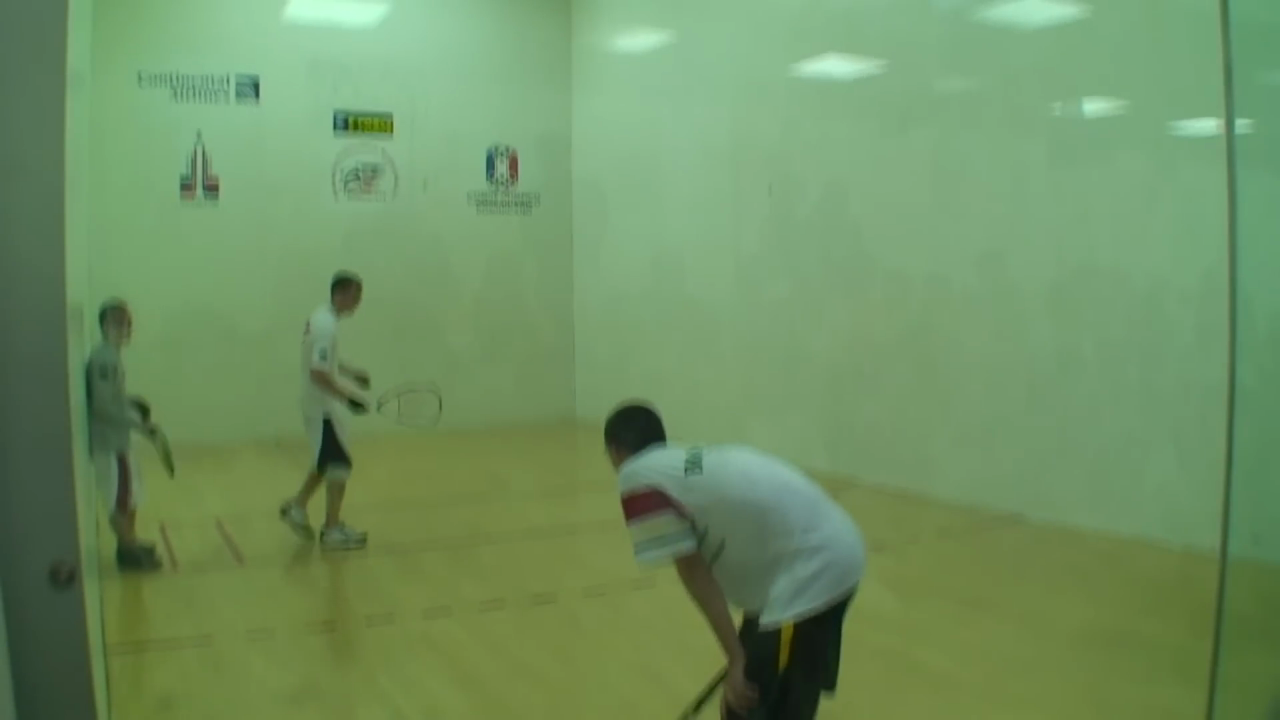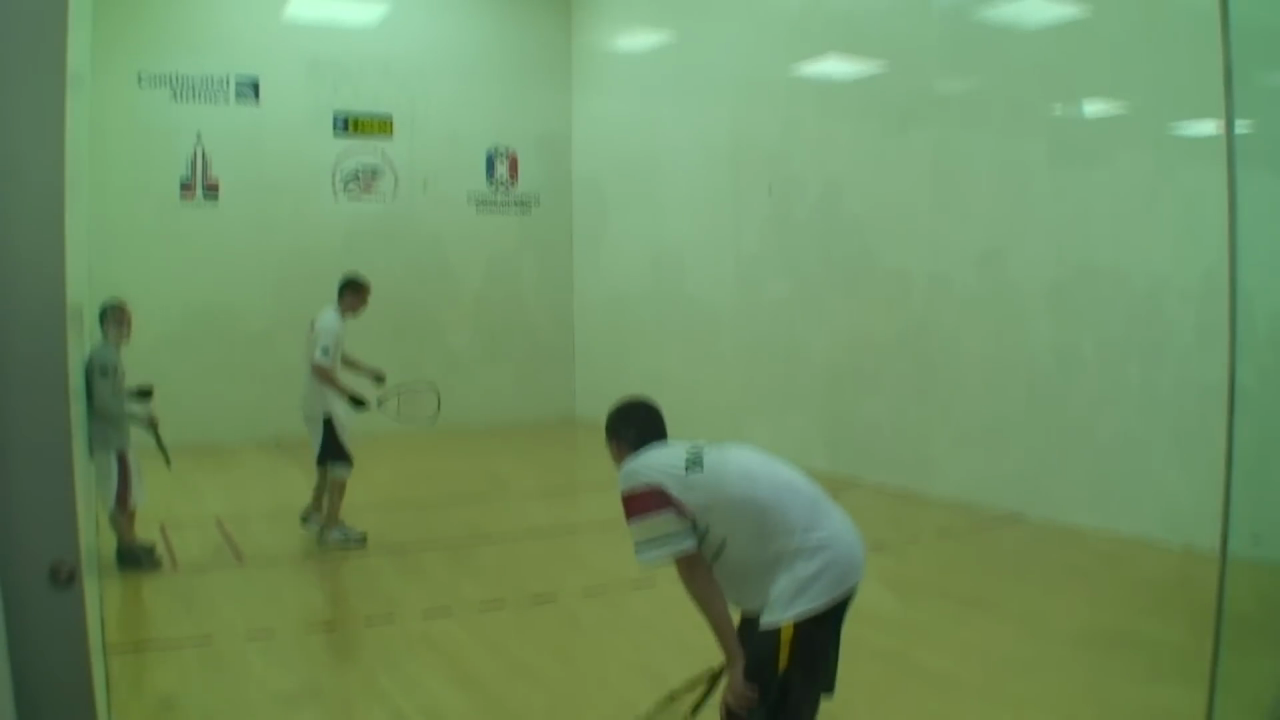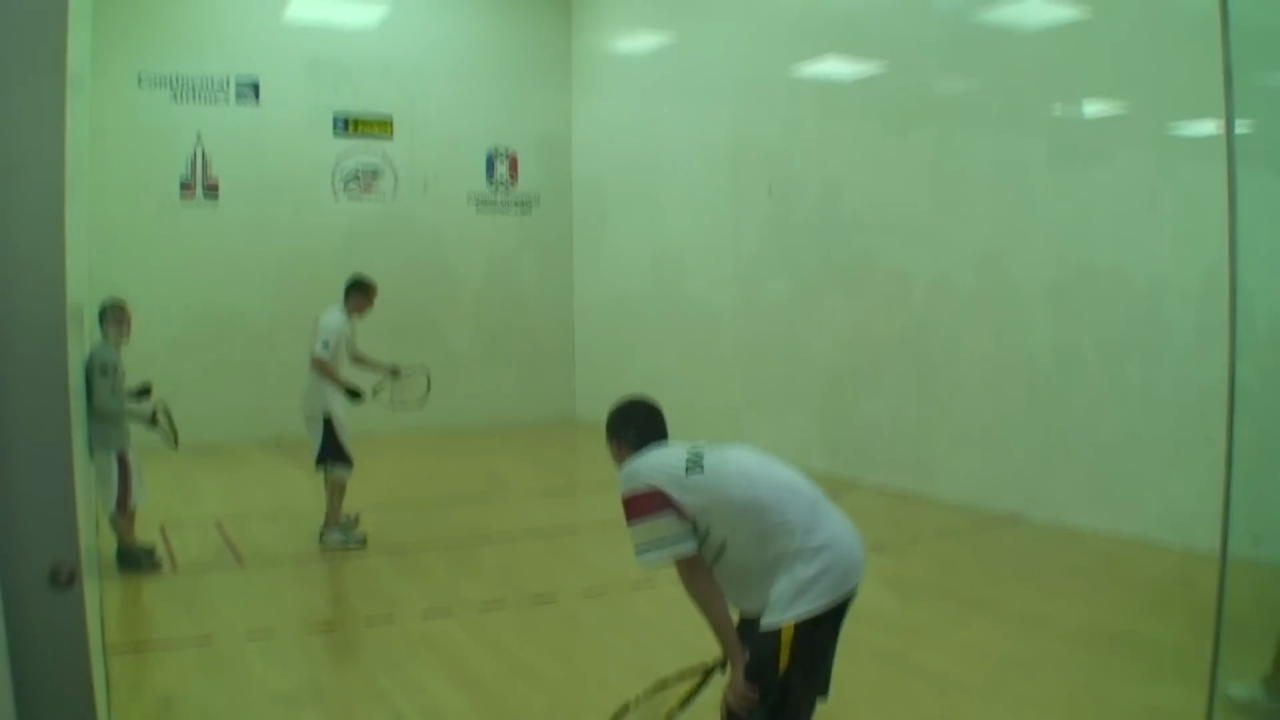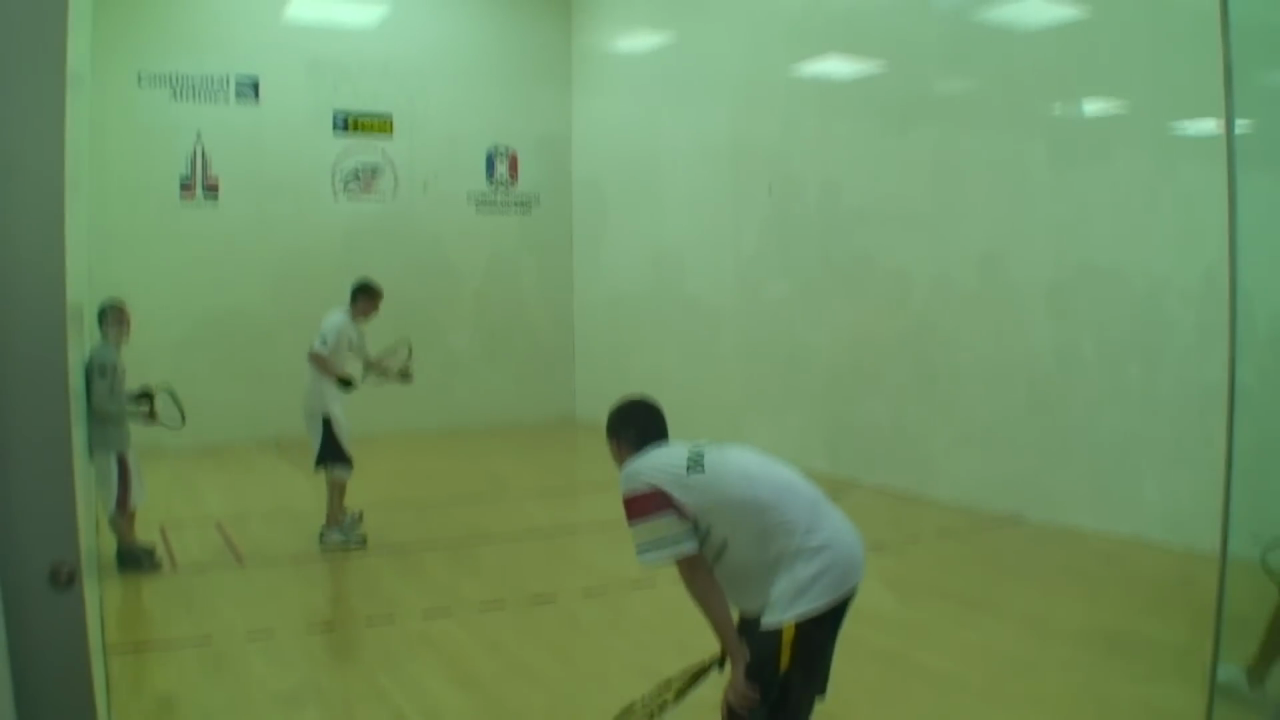
dt=0.1s
person 1, frame 1
left shoulder: (636, 477)
right shoulder: (698, 463)
left elbow: (692, 569)
left wrist: (736, 660)
left hip: (813, 566)
right hip: (834, 548)
person 1, frame 2
left shoulder: (638, 475)
right shoulder: (695, 458)
left elbow: (693, 569)
left wrist: (737, 660)
left hip: (812, 566)
right hip: (833, 548)
person 1, frame 3
left shoulder: (638, 476)
right shoulder: (695, 459)
left elbow: (693, 571)
left wrist: (737, 661)
left hip: (812, 567)
right hip: (834, 550)
person 1, frame 4
left shoulder: (639, 476)
right shoulder: (697, 458)
left elbow: (694, 570)
left wrist: (738, 659)
left hip: (812, 567)
right hip: (831, 548)
person 2, frame 1
left shoulder: (322, 316)
right shoulder: (327, 326)
right elbow: (319, 373)
left wrist: (352, 373)
right wrist: (349, 397)
left hip: (317, 403)
right hip: (324, 406)
left knee: (327, 462)
right knee: (340, 464)
left ankle: (297, 506)
right ankle: (333, 529)
person 2, frame 2
left shoulder: (334, 319)
right shoulder: (330, 324)
right elbow: (318, 367)
left wrist: (368, 371)
right wrist: (348, 393)
left hip: (323, 401)
right hip: (323, 404)
left knee: (330, 460)
right knee: (341, 462)
left ankle: (315, 511)
right ankle: (331, 529)
person 2, frame 3
left shoulder: (343, 320)
right shoulder: (334, 322)
left elbow: (353, 355)
right elbow: (318, 361)
left wrist: (384, 367)
right wrist: (345, 384)
left hip: (325, 401)
right hip: (323, 402)
left knee: (334, 460)
right knee: (341, 463)
left ankle: (335, 517)
right ankle: (332, 530)
person 2, frame 4
left shoulder: (355, 327)
right shoulder: (336, 322)
left elbow: (365, 361)
right elbow: (314, 355)
right wrist: (337, 374)
left hip: (330, 401)
right hip: (321, 403)
left knee: (337, 460)
right knee: (341, 463)
left ankle: (339, 515)
right ankle: (333, 530)
person 3, frame 1
left shoulder: (110, 356)
right shoulder: (105, 359)
right elbow: (103, 406)
left wrist: (132, 401)
right wrist: (138, 424)
left hip: (117, 440)
right hip: (109, 442)
left knee: (130, 495)
right knee: (120, 499)
left ankle: (131, 544)
right ankle: (128, 551)
person 3, frame 2
left shoulder: (109, 355)
right shoulder: (104, 358)
right elbow: (103, 404)
left wrist: (134, 393)
right wrist: (140, 418)
left hip: (116, 438)
right hip: (109, 440)
left knee: (130, 495)
right knee: (120, 498)
left ankle: (131, 543)
right ankle: (128, 551)
person 3, frame 3
left shoulder: (109, 354)
right shoulder: (104, 357)
right elbow: (102, 403)
left wrist: (134, 392)
right wrist: (139, 414)
left hip: (116, 438)
right hip: (108, 441)
left knee: (130, 495)
right knee: (120, 500)
left ankle: (130, 545)
right ankle: (128, 552)
person 3, frame 4
left shoulder: (110, 355)
right shoulder: (104, 358)
right elbow: (100, 403)
left wrist: (134, 396)
right wrist: (134, 413)
left hip: (117, 439)
right hip: (108, 441)
left knee: (130, 496)
right knee: (121, 500)
left ankle: (131, 545)
right ankle: (128, 553)
